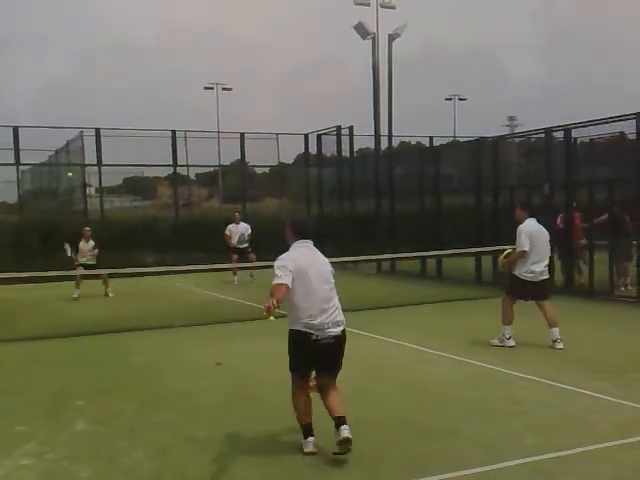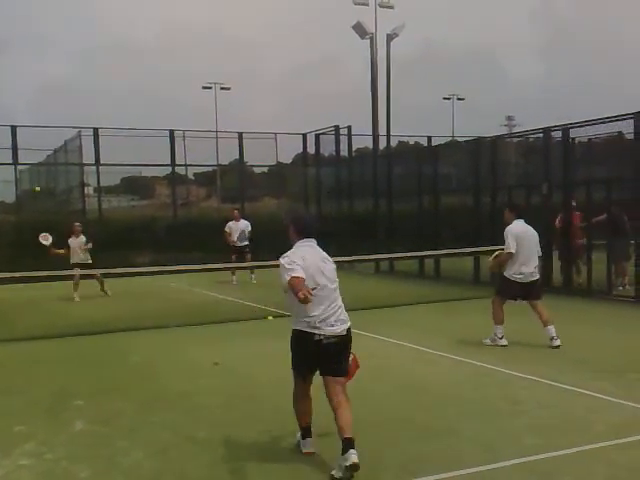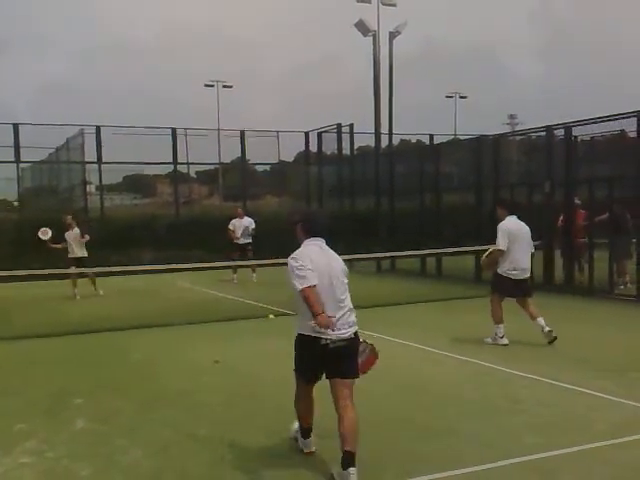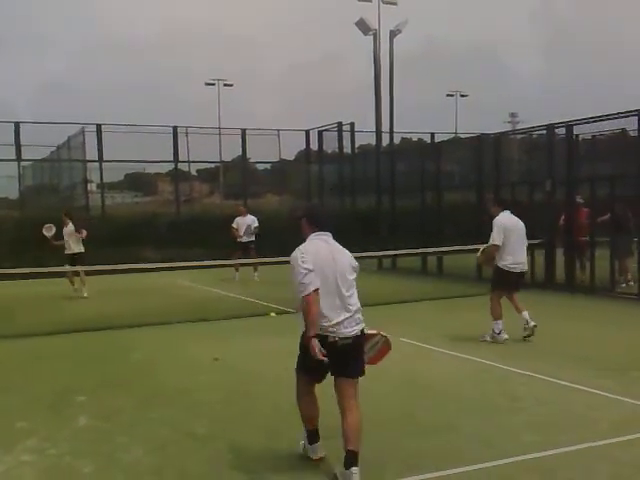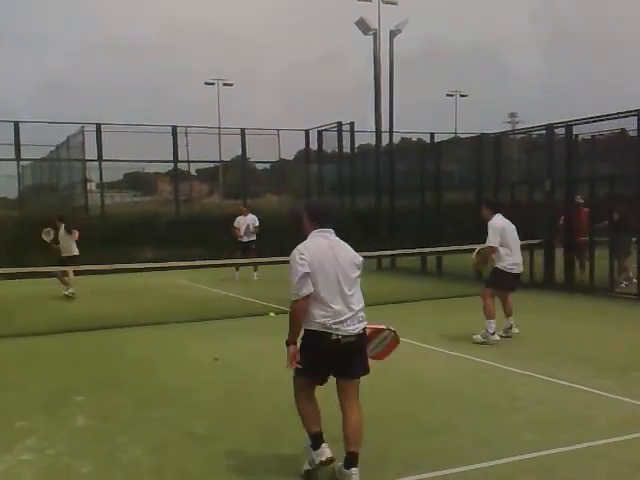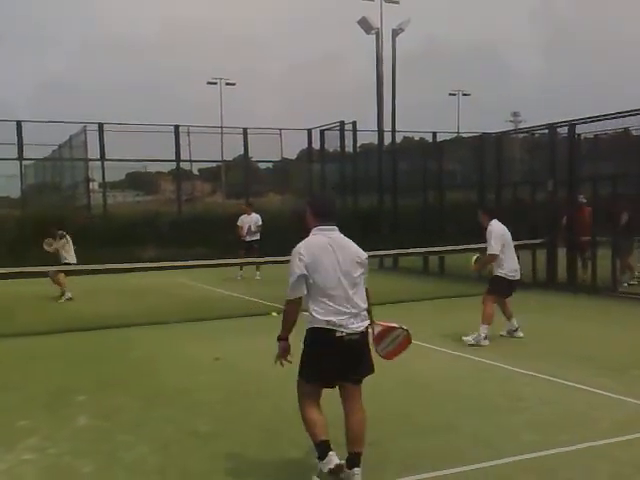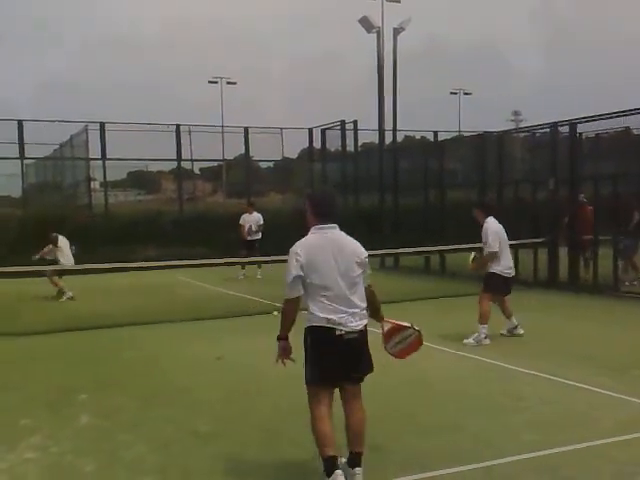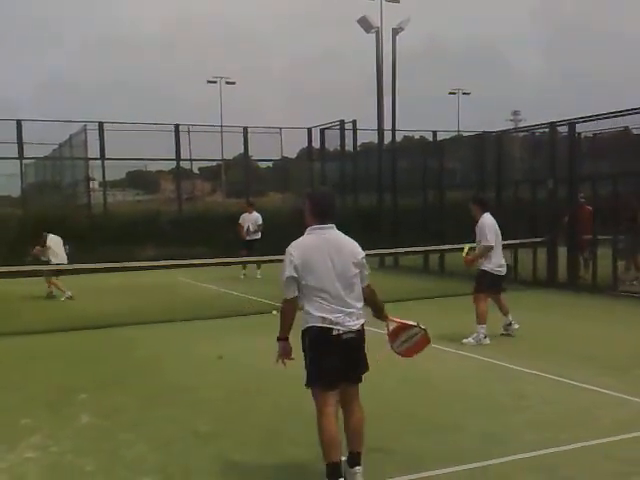
dt=0.1s
person 1, frame 1
left shoulder: (286, 260)
right shoulder: (323, 260)
left elbow: (280, 286)
left wrist: (273, 302)
left hip: (304, 332)
right hip: (335, 330)
left knee: (300, 386)
right knee: (328, 387)
left ankle: (309, 438)
right ankle: (342, 427)
person 1, frame 2
left shoulder: (292, 257)
right shoulder: (325, 258)
left elbow: (295, 281)
left wrist: (300, 292)
left hip: (308, 333)
right hip: (339, 331)
left knee: (301, 386)
right knee: (338, 395)
left ankle: (306, 439)
right ankle: (349, 452)
person 1, frame 3
left shoulder: (299, 257)
right shoulder: (335, 258)
left elbow: (310, 291)
left wrist: (319, 316)
left hip: (315, 337)
right hip: (347, 334)
left knee: (304, 388)
right knee: (345, 401)
left ankle: (305, 437)
person 1, frame 4
left shoulder: (303, 253)
right shoulder: (345, 253)
left elbow: (310, 298)
left wrist: (311, 336)
left hip: (321, 335)
right hip: (353, 332)
left knee: (305, 386)
right knee: (349, 400)
left ankle: (313, 444)
person 1, frame 5
left shoulder: (303, 252)
right shoulder: (349, 251)
left elbow: (301, 301)
left wrist: (292, 343)
left hip: (321, 333)
right hip: (353, 333)
left knee: (302, 388)
right knee: (350, 400)
left ankle: (318, 448)
person 1, frame 6
left shoulder: (304, 249)
right shoulder: (354, 248)
left elbow: (294, 301)
left wrist: (283, 339)
right wrist: (368, 317)
left hip: (324, 332)
right hip: (356, 331)
left knee: (308, 399)
right knee: (353, 400)
left ankle: (327, 457)
person 1, frame 7
left shoulder: (301, 249)
right shoulder: (355, 246)
left elbow: (292, 300)
right elbow: (366, 289)
left wrist: (283, 338)
right wrist: (376, 313)
left hip: (323, 332)
right hip: (356, 331)
left knee: (320, 405)
right knee: (353, 400)
person 1, frame 8
left shoulder: (297, 249)
right shoulder: (352, 246)
left elbow: (290, 301)
right elbow: (366, 289)
left wrist: (283, 339)
right wrist: (381, 313)
left hip: (320, 333)
right hip: (353, 330)
left knee: (327, 407)
right knee: (351, 400)
person 2, frame 1
left shoulder: (523, 228)
right shoulder: (542, 229)
left elbow: (522, 252)
left wrist: (508, 262)
left hip: (524, 274)
right hip: (542, 274)
left knee: (507, 302)
right knee: (545, 305)
left ankle: (506, 337)
right ankle: (557, 339)
person 2, frame 2
left shoulder: (510, 229)
right shoulder: (532, 230)
left elbow: (509, 254)
right elbow: (537, 253)
left wrist: (497, 264)
left hip: (513, 276)
right hip: (532, 276)
left knee: (497, 302)
right knee: (537, 306)
left ankle: (499, 337)
right ankle: (554, 337)
person 2, frame 3
left shoulder: (503, 225)
right shoulder: (525, 227)
left elbow: (500, 250)
right elbow: (530, 250)
left wrist: (489, 261)
left hip: (506, 272)
right hip: (524, 272)
left knee: (495, 300)
right knee: (525, 303)
left ankle: (499, 336)
right ankle: (546, 329)
person 2, frame 4
left shoulder: (499, 220)
right shoulder: (518, 221)
left elbow: (495, 245)
left wrist: (483, 257)
left hip: (506, 266)
right hip: (521, 266)
left knee: (495, 297)
right knee: (511, 295)
left ankle: (498, 332)
right ankle: (528, 322)
person 2, frame 5
left shoulder: (494, 223)
right shoulder: (507, 223)
left elbow: (491, 248)
left wrist: (480, 259)
right wrist: (486, 256)
left hip: (504, 267)
right hip: (515, 266)
left knee: (487, 295)
right knee: (503, 295)
left ankle: (490, 332)
right ankle: (510, 327)
person 2, frame 6
left shoulder: (493, 229)
right shoulder: (500, 227)
left elbow: (492, 255)
left wrist: (479, 265)
right wrist: (484, 262)
left hip: (503, 273)
right hip: (511, 272)
left knee: (488, 301)
right knee: (501, 300)
left ankle: (482, 336)
right ankle: (514, 329)
person 2, frame 7
left shoulder: (489, 226)
right shoulder: (492, 225)
left elbow: (492, 253)
left wrist: (478, 265)
right wrist: (481, 261)
left hip: (498, 270)
right hip: (505, 269)
left knee: (484, 298)
right knee: (500, 299)
left ankle: (482, 336)
right ankle: (514, 327)
person 2, frame 8
left shoulder: (485, 222)
right shoulder: (486, 221)
left elbow: (488, 246)
left wrist: (473, 258)
right wrist: (475, 255)
left hip: (489, 268)
right hip: (496, 267)
left knee: (479, 298)
right knee: (496, 296)
left ankle: (481, 335)
right ankle: (510, 324)
